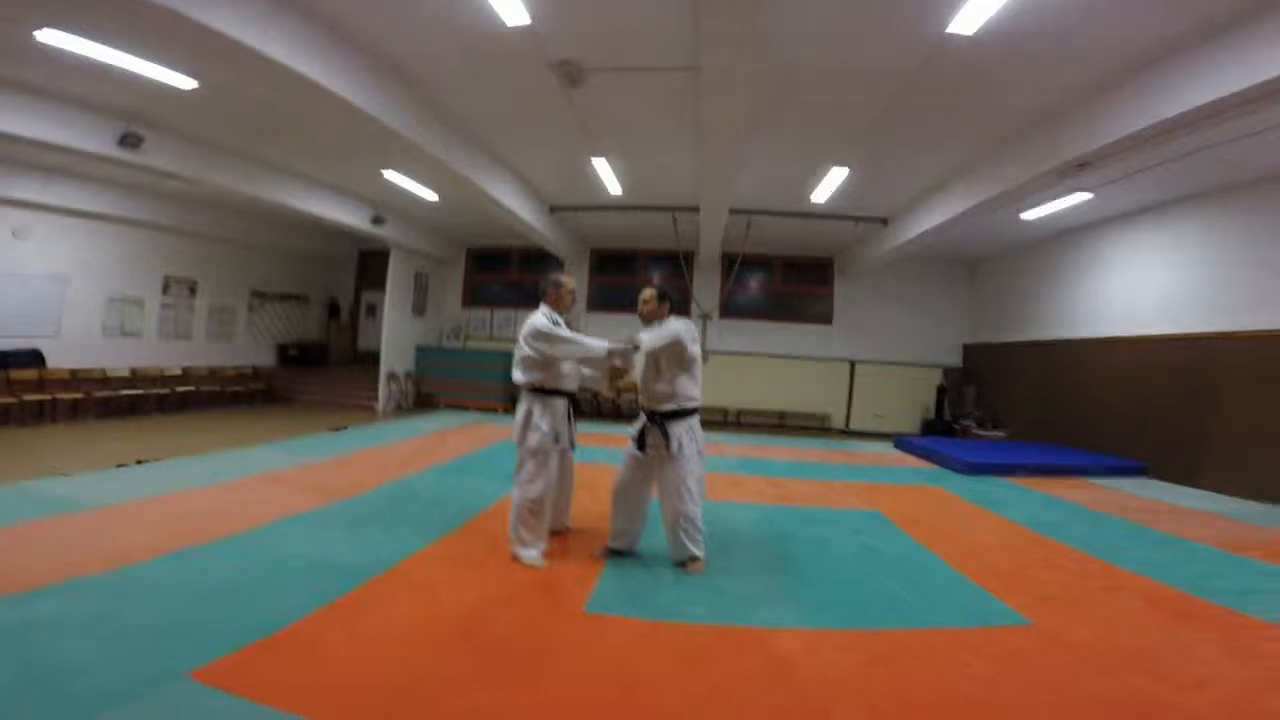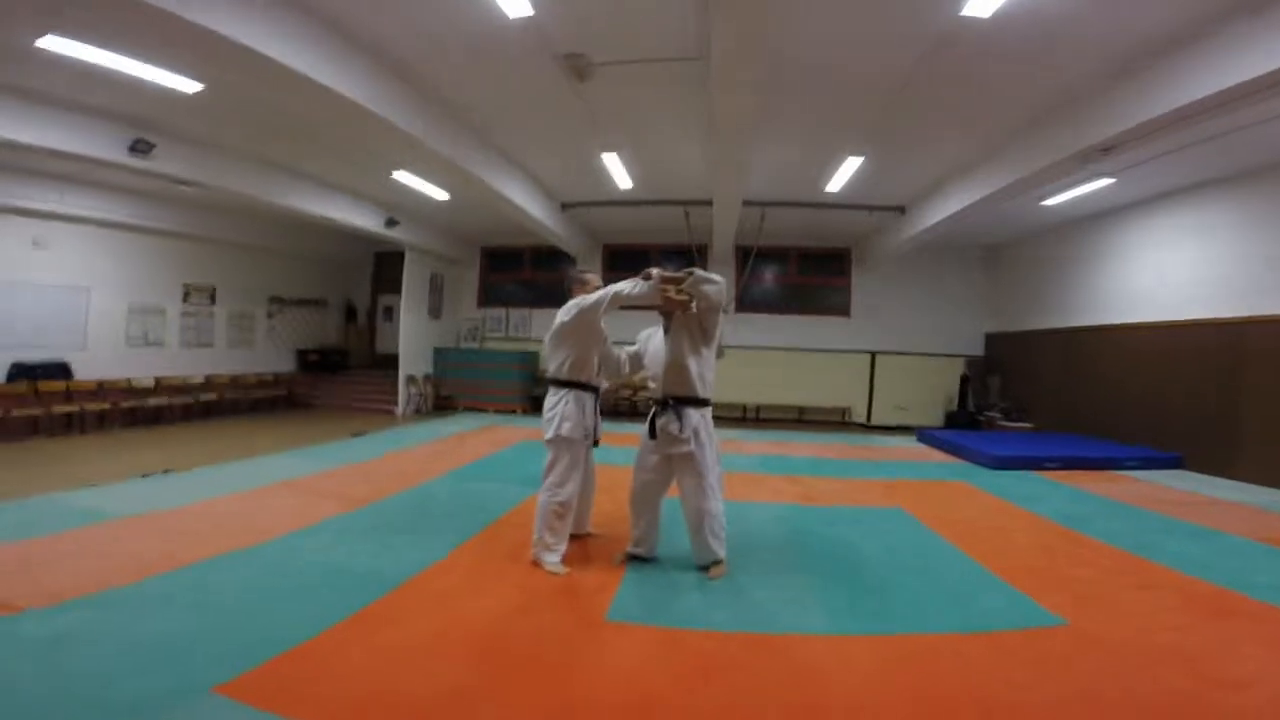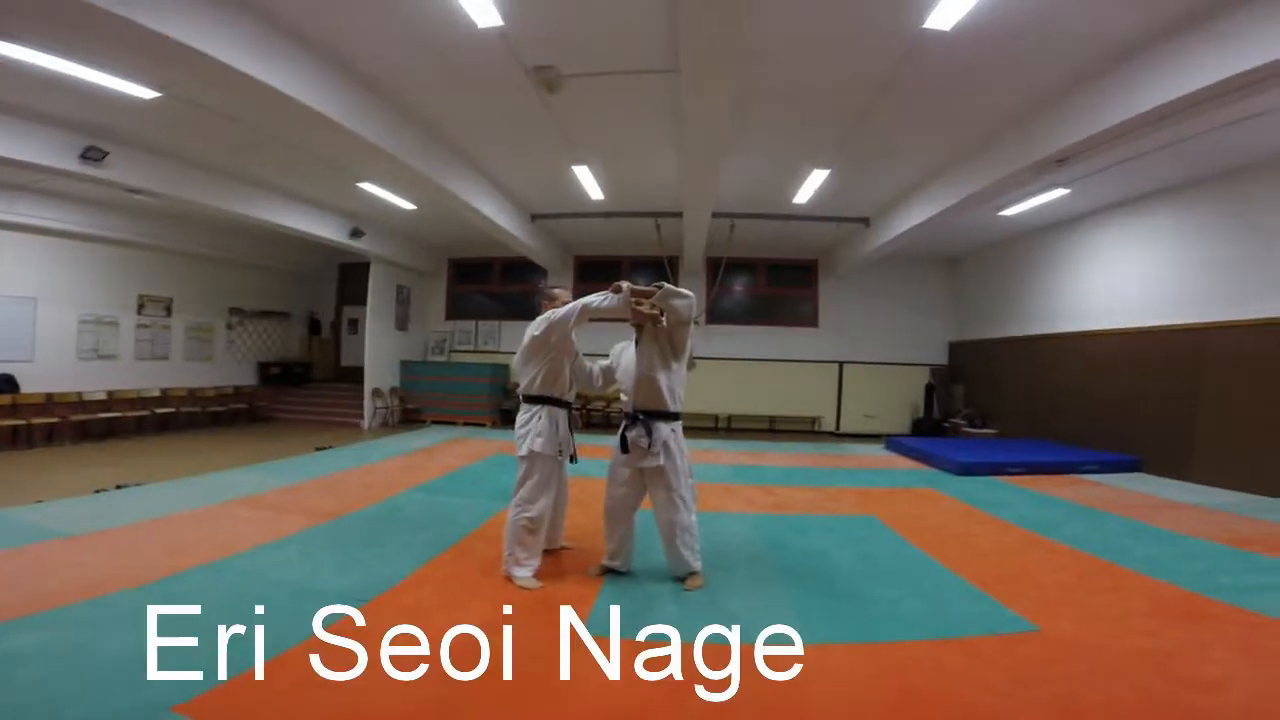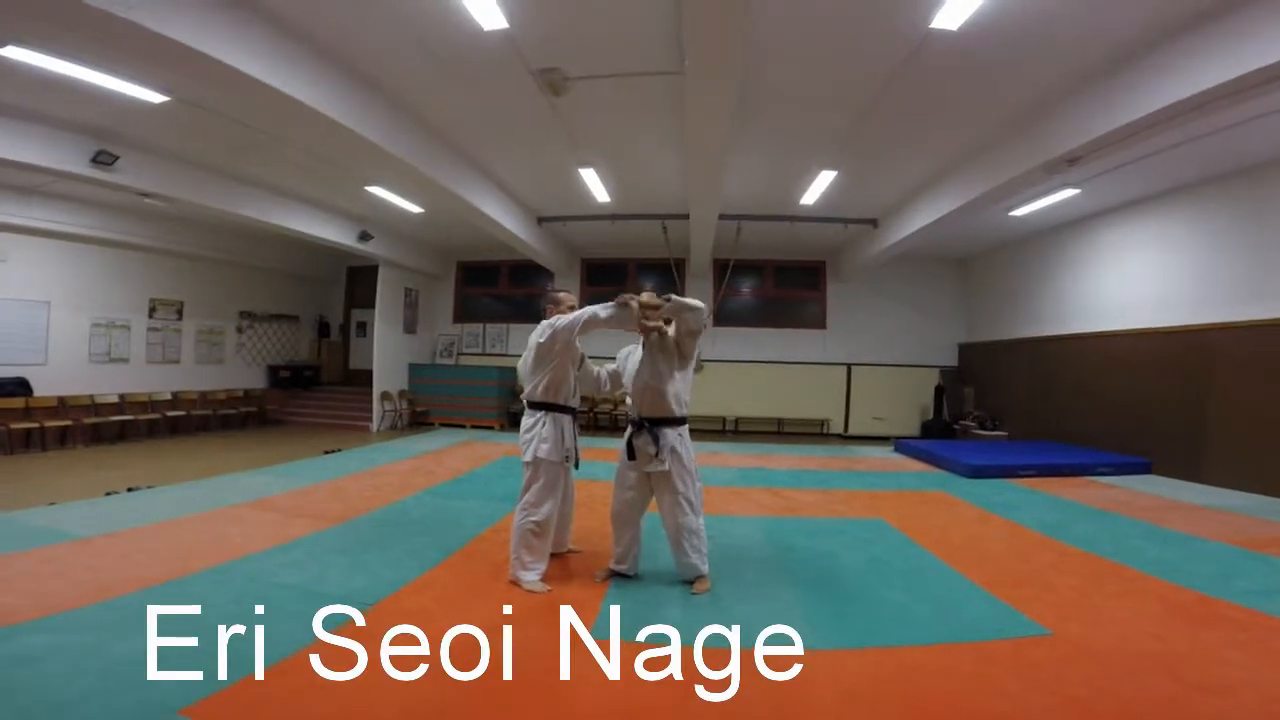
dt=0.4s
person 1, frame 1
left shoulder: (555, 324)
right shoulder: (539, 325)
left elbow: (570, 366)
right elbow: (575, 346)
left wrist: (604, 375)
right wrist: (615, 350)
left hip: (557, 409)
right hip: (540, 410)
left knee: (561, 473)
right knee: (535, 479)
left ankle: (555, 523)
right ankle: (525, 546)
person 1, frame 2
left shoulder: (584, 322)
right shoulder: (575, 312)
left elbow: (608, 361)
right elbow: (611, 295)
right wrist: (653, 287)
left hip: (581, 403)
right hip: (568, 405)
left knee: (582, 475)
right knee: (561, 481)
left ankle: (576, 526)
right ankle: (546, 552)
person 1, frame 3
left shoulder: (556, 337)
right shoulder: (544, 327)
left elbow: (582, 374)
right elbow: (583, 308)
right wrist: (625, 302)
left hip: (554, 420)
right hip: (540, 421)
left knee: (555, 489)
right knee: (533, 496)
left ankle: (549, 540)
right ankle: (518, 566)
person 1, frame 4
left shoulder: (559, 341)
right shoulder: (548, 332)
right elbow: (588, 318)
right wrist: (629, 312)
left hip: (558, 424)
right hip: (544, 426)
left knee: (561, 493)
right knee: (538, 500)
left ankle: (556, 544)
right ankle: (524, 571)
person 2, frame 1
left shoulder: (683, 329)
right shoulder: (647, 337)
left elbow: (672, 337)
left wrist: (636, 342)
left hip: (679, 429)
right hip: (649, 426)
left knee: (680, 496)
right knee: (627, 488)
left ankle: (692, 553)
right ankle: (621, 542)
person 2, frame 2
left shoulder: (700, 324)
left elbow: (715, 288)
left wrist: (669, 277)
left hip: (692, 421)
right hip: (660, 420)
left knee: (702, 494)
right knee: (644, 490)
left ankle: (714, 556)
right ankle: (640, 548)
person 2, frame 3
left shoulder: (671, 339)
right shoulder: (622, 351)
left elbow: (684, 301)
right elbow: (596, 377)
left wrist: (636, 289)
left hip: (662, 435)
right hip: (630, 434)
left knee: (674, 506)
right knee: (617, 504)
left ankle: (690, 567)
right ankle: (616, 561)
person 2, frame 4
left shoulder: (678, 343)
right shoulder: (628, 354)
left elbow: (697, 312)
right elbow: (603, 382)
left wrist: (653, 303)
right wrist: (579, 361)
left hip: (670, 439)
right hip: (637, 438)
left knee: (682, 510)
right knee: (624, 508)
left ankle: (697, 571)
right ankle: (622, 564)
